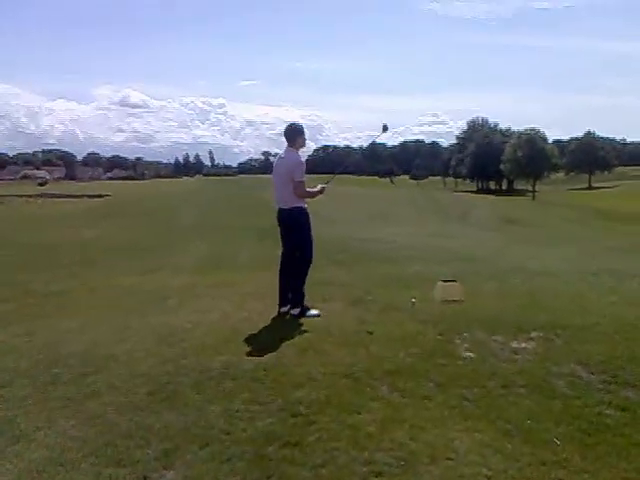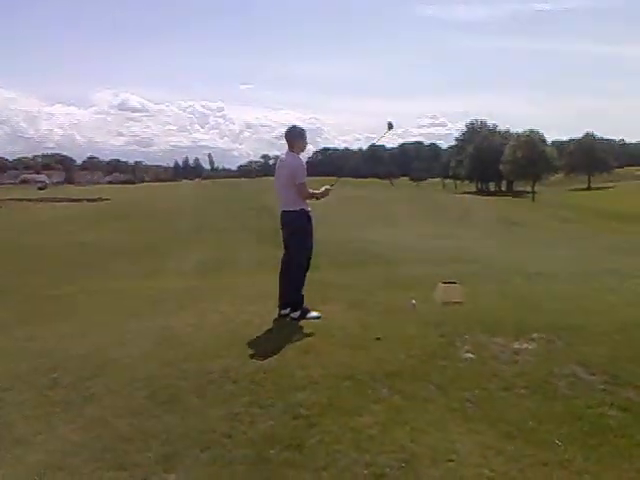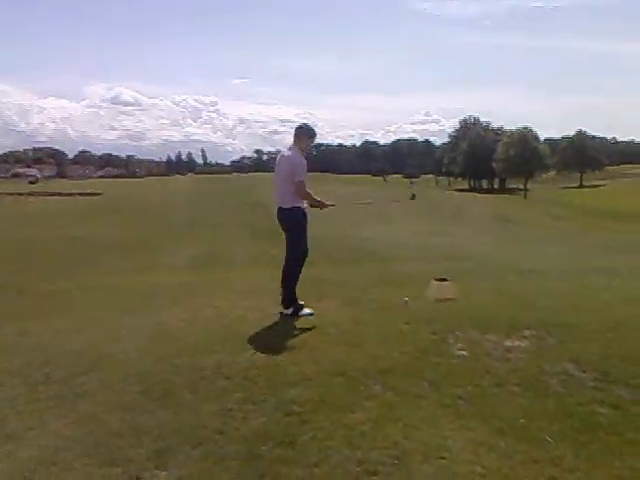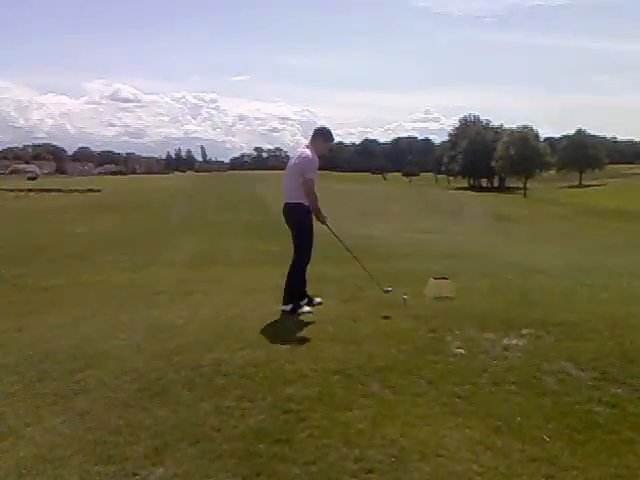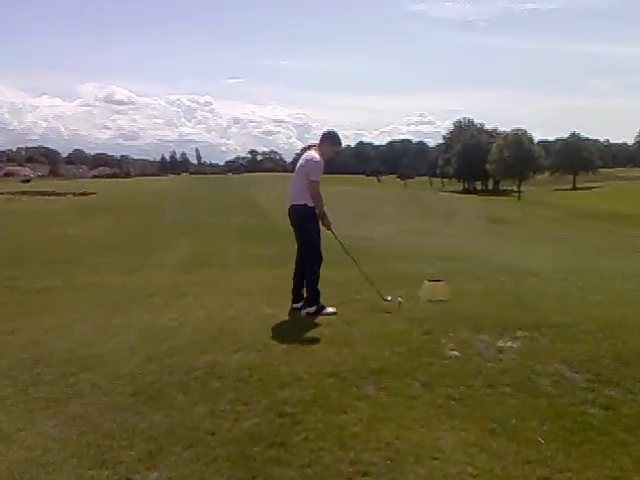
dt=0.4s
person 1, frame 1
left shoulder: (280, 159)
right shoulder: (297, 160)
right elbow: (300, 192)
left wrist: (311, 192)
right wrist: (317, 191)
left hip: (283, 212)
right hip: (296, 214)
left knee: (288, 258)
right knee: (304, 259)
left ankle: (284, 303)
right ankle: (296, 305)
person 1, frame 2
left shoulder: (282, 161)
right shoulder: (297, 163)
right elbow: (303, 193)
left wrist: (314, 194)
right wrist: (320, 193)
left hip: (287, 215)
right hip: (299, 216)
left knee: (289, 260)
right knee: (301, 262)
left ankle: (285, 305)
right ankle: (296, 308)
person 1, frame 3
left shoulder: (283, 156)
right shoulder: (298, 159)
right elbow: (301, 191)
left wrist: (311, 200)
right wrist: (317, 202)
left hip: (284, 210)
right hip: (294, 212)
left knee: (297, 254)
right knee: (295, 257)
left ankle: (288, 297)
right ankle: (289, 305)
person 1, frame 4
left shoulder: (300, 154)
right shoulder: (310, 158)
right elbow: (309, 191)
left wrist: (313, 210)
right wrist: (319, 213)
left hip: (291, 207)
right hip: (299, 209)
left knee: (302, 253)
right knee: (302, 255)
left ankle: (301, 295)
right ankle: (289, 301)
person 1, frame 5
left shoulder: (307, 156)
right shoulder: (316, 160)
right elbow: (314, 193)
left wrist: (319, 213)
right wrist: (324, 216)
left hip: (297, 209)
right hip: (304, 211)
left knee: (303, 256)
right knee: (313, 258)
left ankle: (298, 299)
right ankle: (312, 304)
